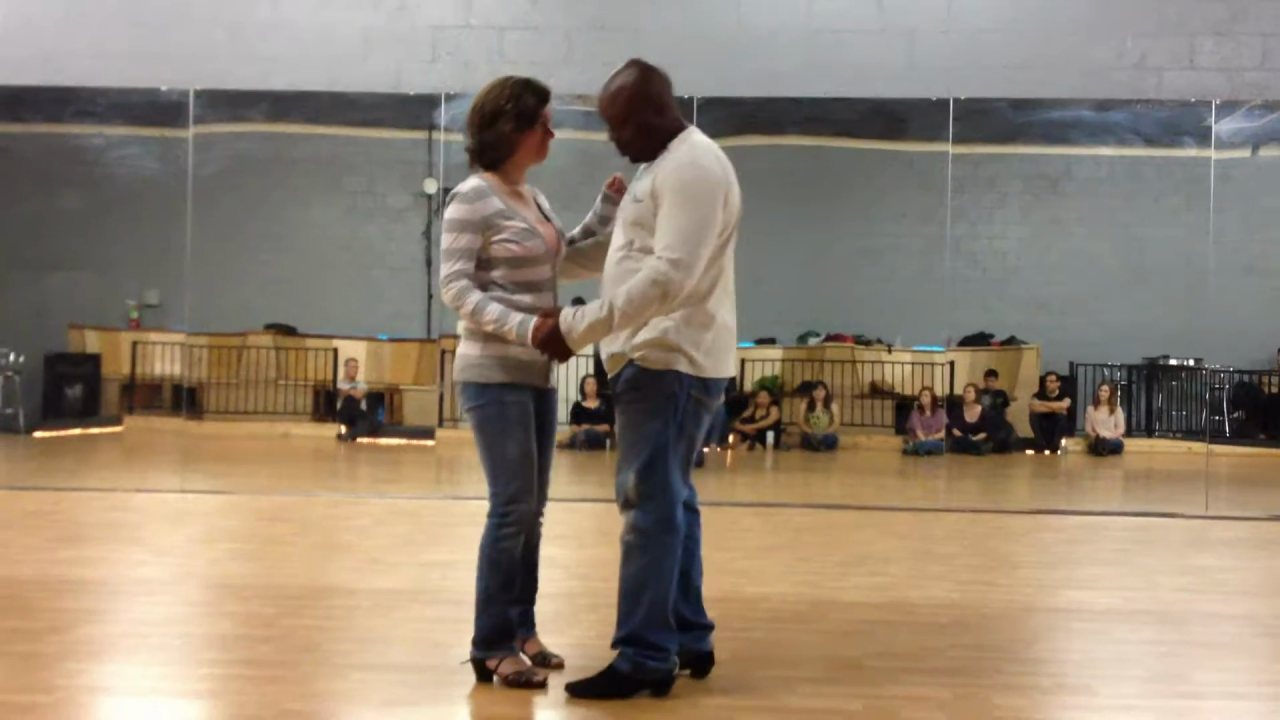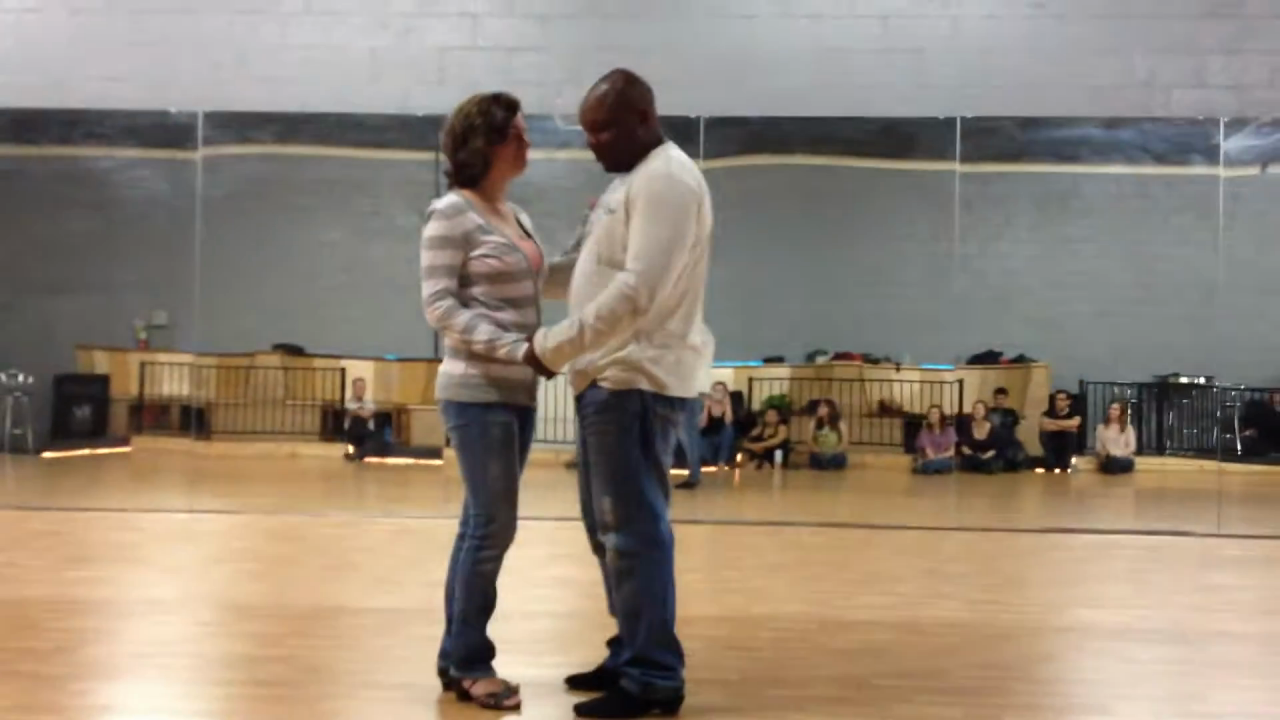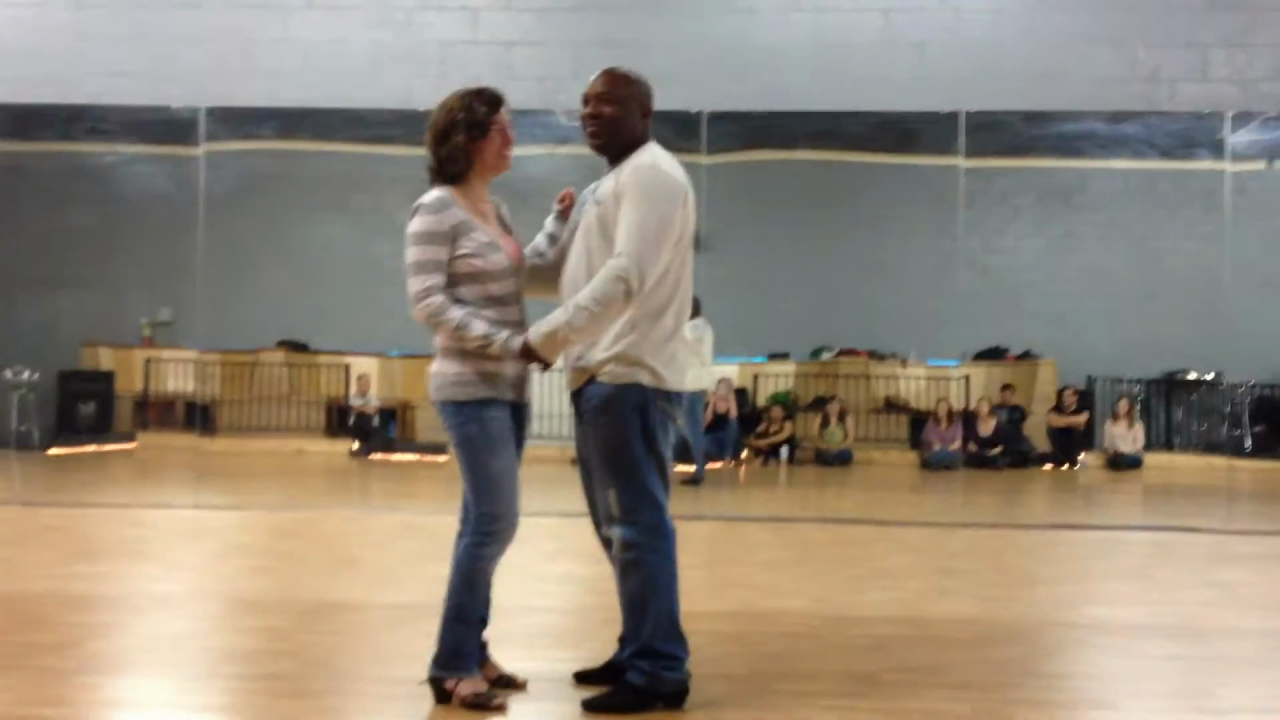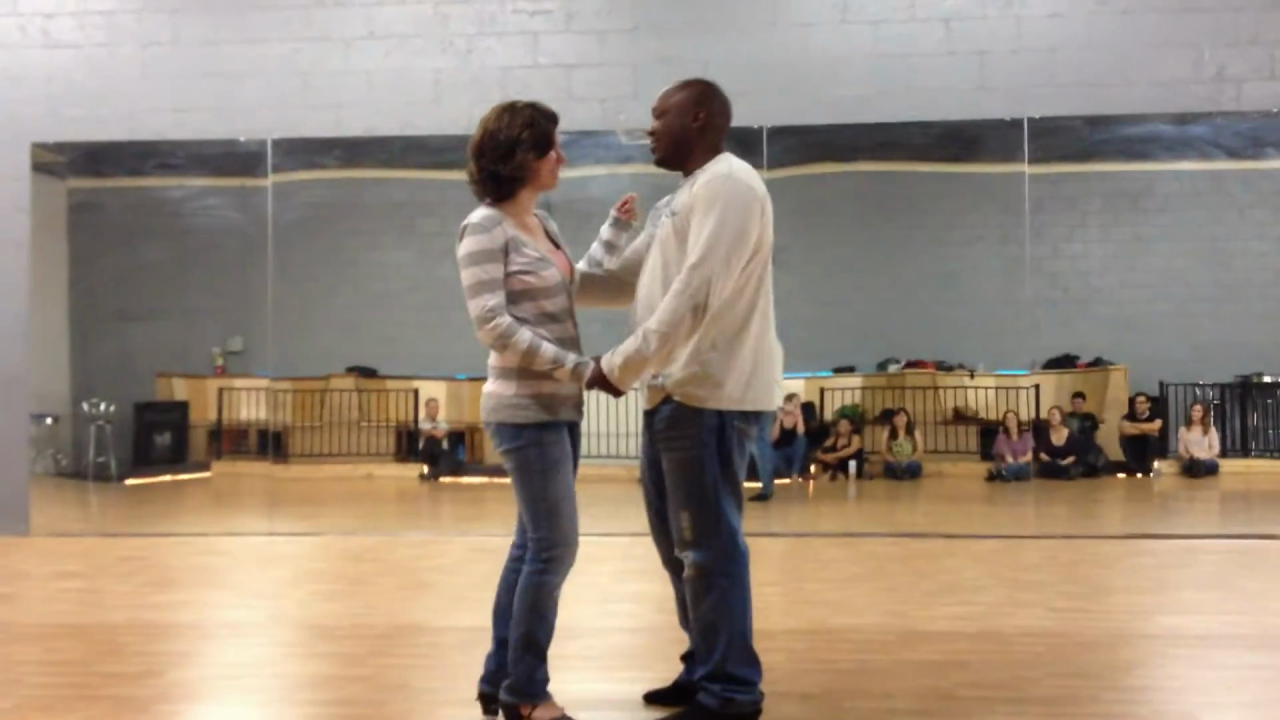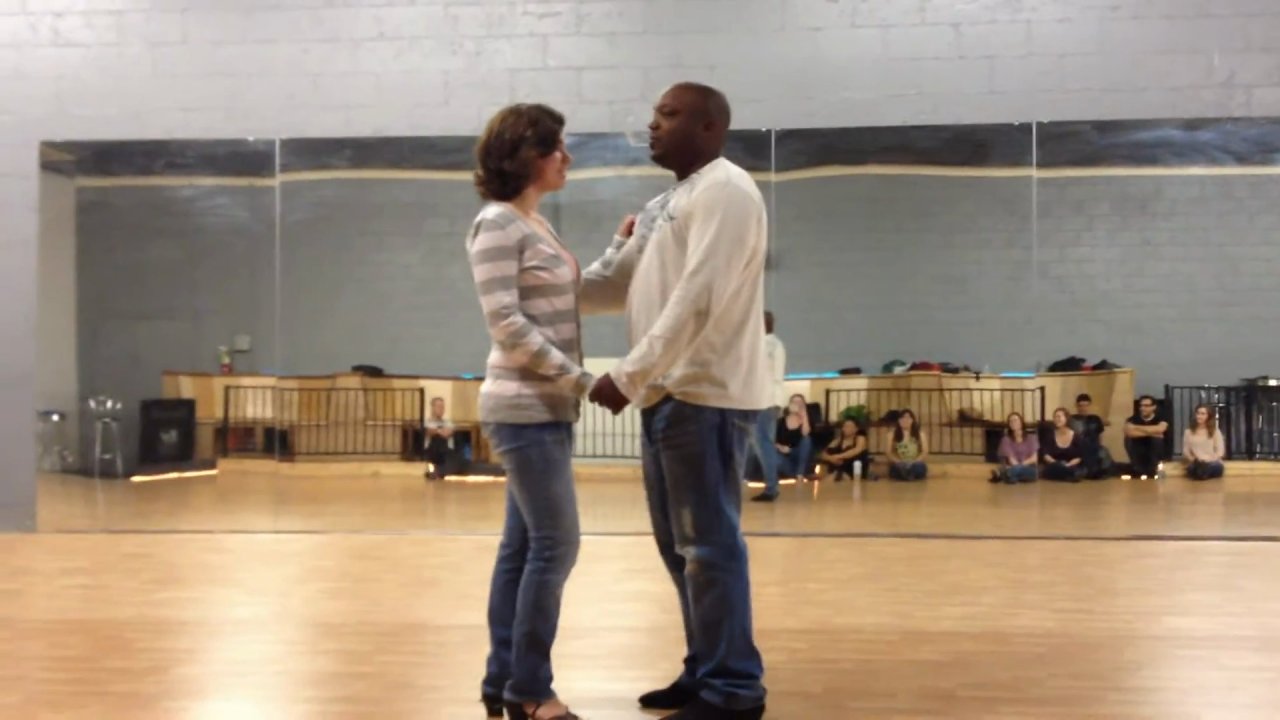
dt=1s
person 1, frame 1
left shoulder: (692, 166)
right shoulder: (666, 166)
left elbow: (670, 275)
left wrist: (576, 327)
right wrist: (580, 326)
left hip: (671, 361)
right hip: (662, 358)
left knee: (649, 504)
right knee: (670, 502)
left ankle: (645, 657)
right ankle: (687, 638)
person 1, frame 2
left shoulder: (667, 180)
right shoulder: (635, 180)
left elbow: (639, 292)
left wrist: (553, 346)
right wrist: (562, 347)
left hip: (638, 382)
right hip: (610, 378)
left knee: (633, 530)
right knee: (612, 527)
right ankle: (632, 656)
person 1, frame 3
left shoulder: (651, 173)
right shoulder: (617, 179)
left elbow: (627, 278)
left wrist: (547, 336)
left hip: (632, 378)
right hip: (604, 373)
left knee: (637, 524)
right knee: (618, 524)
right ankle: (638, 652)
person 1, frame 4
left shoulder: (727, 185)
right shoulder: (690, 194)
left elbow: (696, 295)
right elbow: (639, 278)
left wrist: (619, 366)
left hip: (711, 396)
right hip: (677, 393)
left knee: (707, 546)
right knee: (678, 540)
right ankle: (705, 667)
person 1, frame 5
left shoulder: (725, 190)
right shoulder: (671, 203)
left elbow: (698, 300)
right elbow: (620, 284)
left wrist: (627, 375)
left hip: (706, 399)
right hip: (670, 397)
left knee: (709, 543)
right knee: (680, 544)
person 2, frame 1
left shoulder: (533, 199)
right shoulder: (472, 197)
left elbow: (572, 261)
right elbow: (454, 287)
left wrist: (609, 207)
right wrist: (522, 327)
left hip: (535, 375)
right hip: (494, 373)
left knee: (529, 506)
right knee: (513, 506)
left ankle: (518, 628)
right ankle: (492, 644)
person 2, frame 2
left shoulder: (515, 216)
right shoulder: (451, 213)
left elbow: (545, 283)
right elbow: (439, 305)
right wrist: (514, 347)
left hip: (516, 392)
right hip: (477, 392)
left knee: (484, 525)
right knee: (492, 526)
left ankle: (457, 655)
right ankle: (469, 663)
person 2, frame 3
left shoulder: (494, 208)
right shoulder: (436, 209)
left elbow: (520, 277)
right elbow: (426, 302)
left wrist: (560, 222)
right wrist: (511, 343)
left hip: (506, 387)
right hip: (470, 389)
left knee: (484, 523)
right knee: (494, 521)
left ankle: (471, 651)
right ankle: (452, 664)
person 2, frame 4
left shoulder: (541, 223)
right shoulder: (485, 228)
left elbow: (576, 291)
right elbow: (492, 325)
left wrist: (617, 228)
right wrist: (580, 368)
left hip: (556, 408)
right hip: (525, 410)
left knee: (534, 546)
right knee: (554, 546)
person 2, frame 5
left shoulder: (536, 223)
right shoulder: (498, 223)
left elbow: (571, 302)
right elbow: (507, 325)
right wrist: (581, 378)
left hip: (545, 408)
right hip: (525, 408)
left knee: (524, 546)
right knee: (555, 545)
